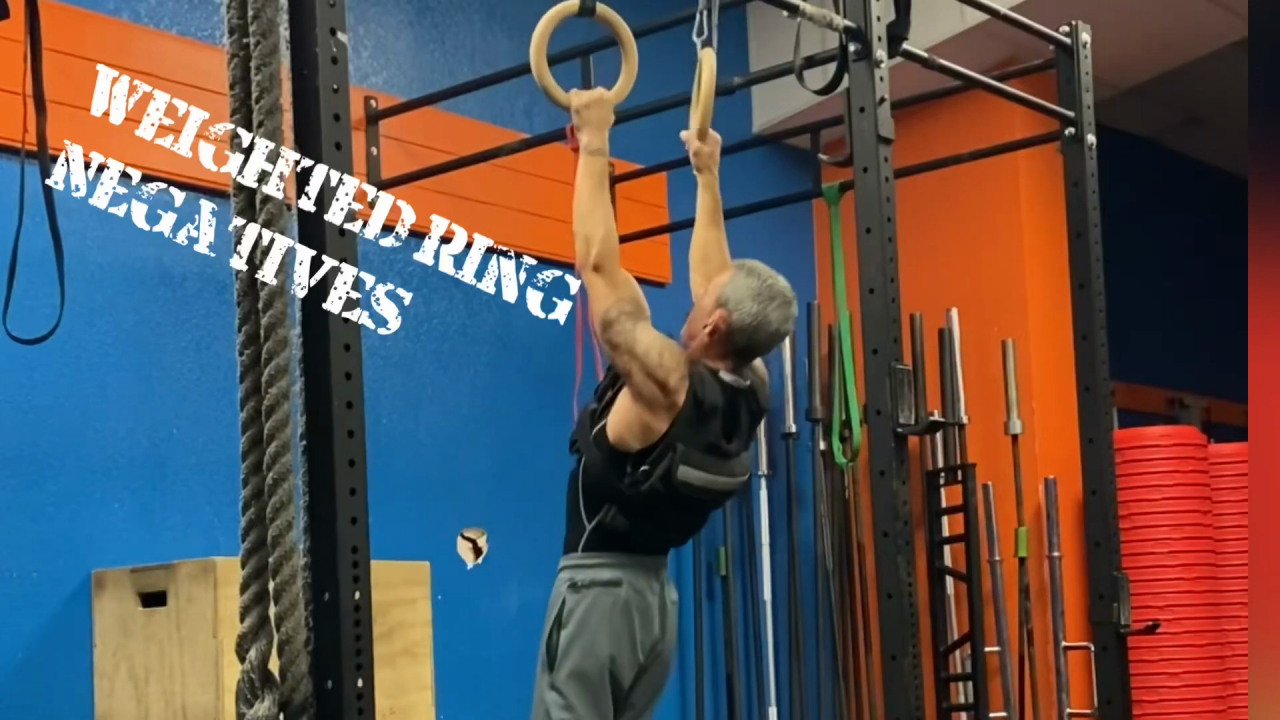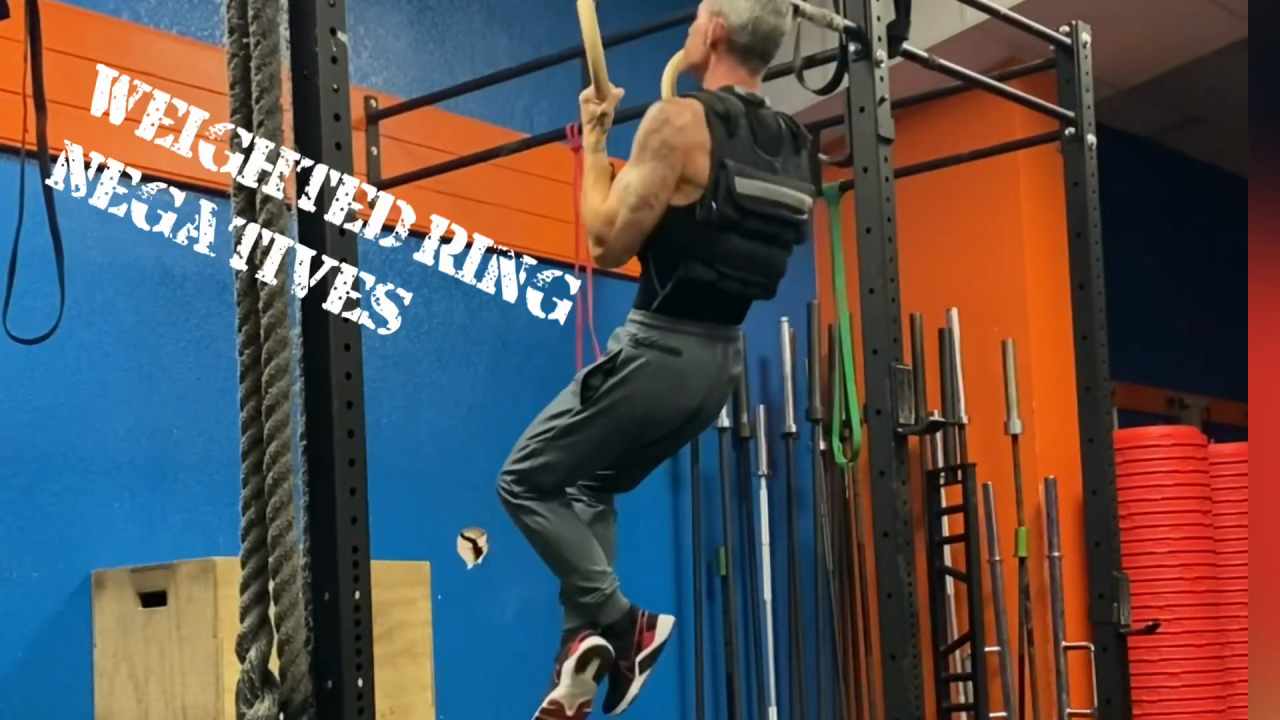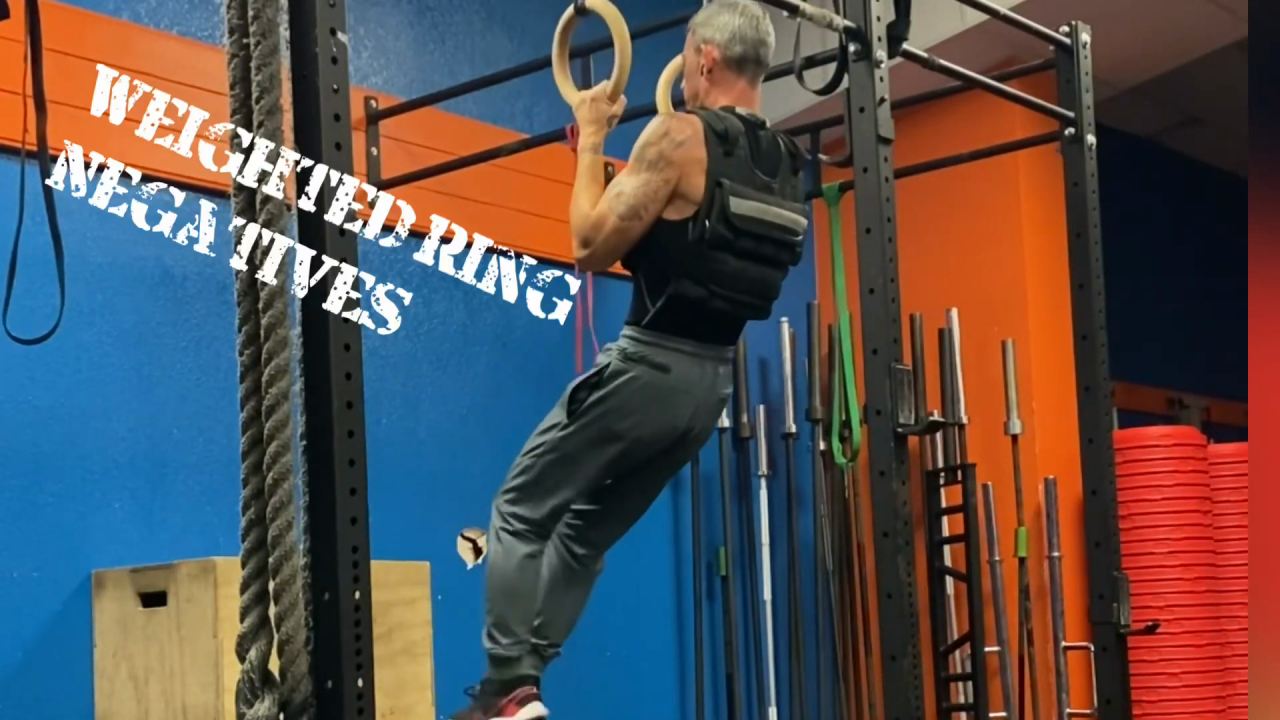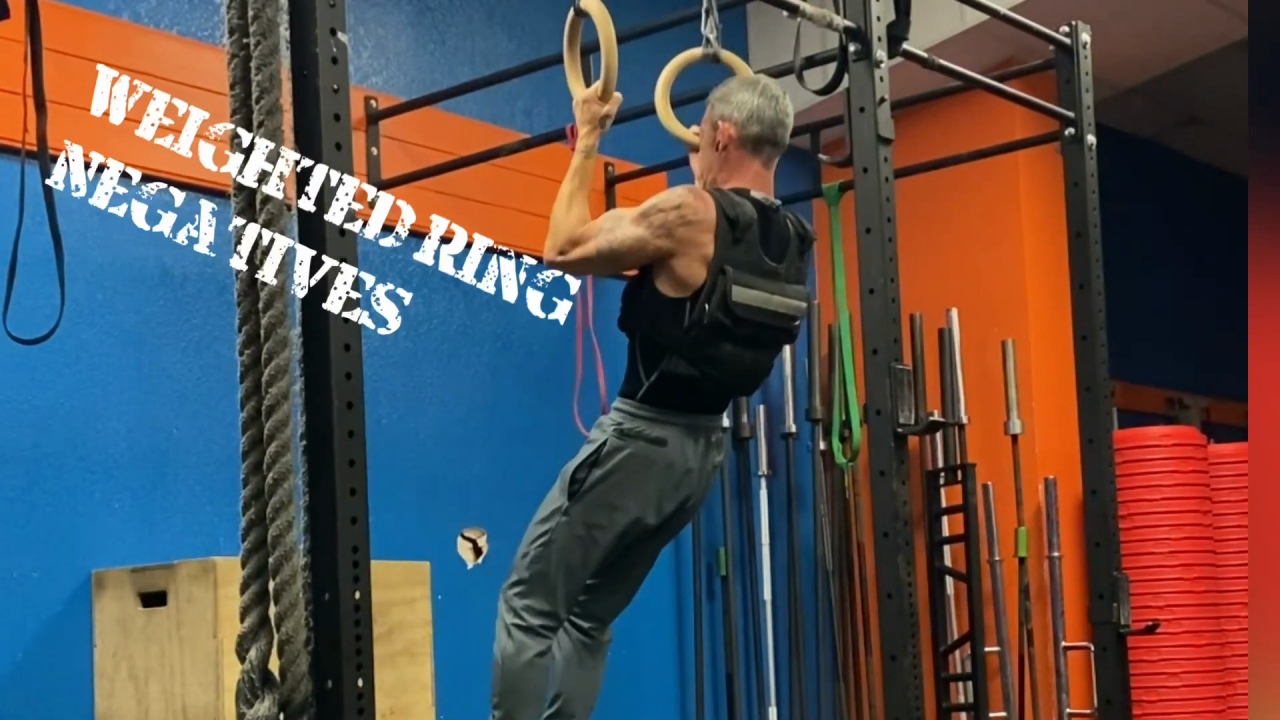
dt=1s
person 1, frame 1
left shoulder: (666, 383)
right shoulder: (752, 392)
left elbow: (597, 264)
right elbow: (711, 297)
left wrist: (592, 141)
right wrist: (707, 179)
left hip: (598, 591)
right hip: (654, 594)
person 1, frame 2
left shoulder: (679, 119)
right shoulder: (789, 145)
left elbow: (607, 244)
left wrist: (593, 142)
left hip: (660, 351)
right hip: (719, 358)
left knee: (527, 482)
right knee: (590, 486)
left ankle: (620, 625)
right ankle: (586, 641)
person 1, frame 3
left shoulder: (679, 135)
right shoulder: (784, 166)
left elbow: (591, 245)
left wrist: (590, 140)
left hip: (648, 368)
right hip: (709, 379)
left knee: (521, 512)
right knee: (585, 533)
person 1, frame 4
left shoulder: (690, 213)
right shoulder: (791, 240)
left elbow: (562, 248)
left wrist: (586, 142)
right wrist: (703, 168)
left hip: (638, 440)
right hip: (700, 447)
left knee: (529, 607)
right knee: (587, 617)
